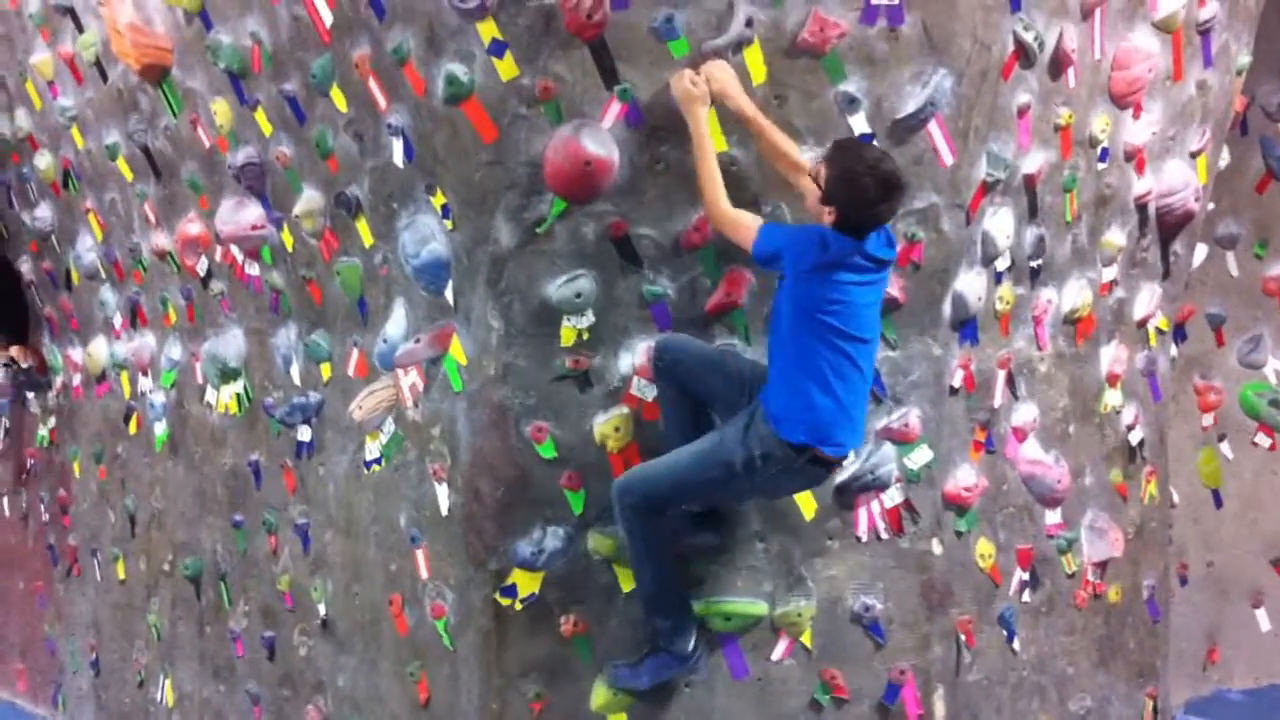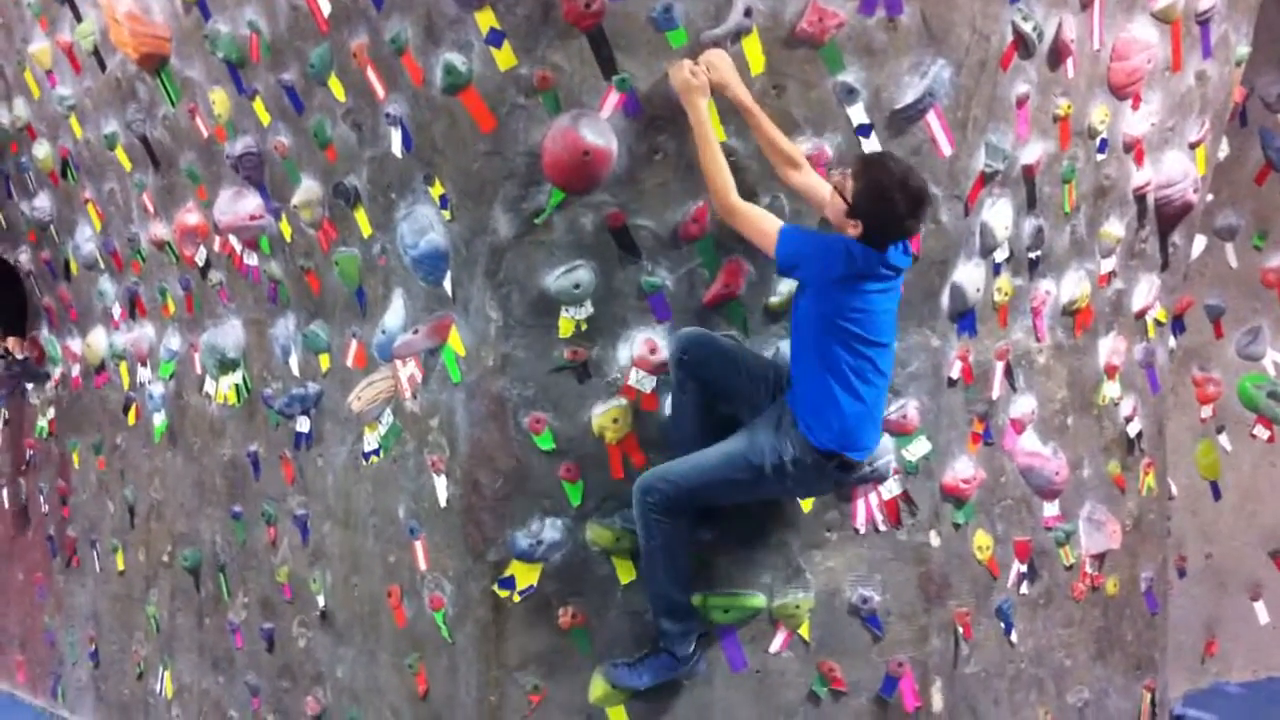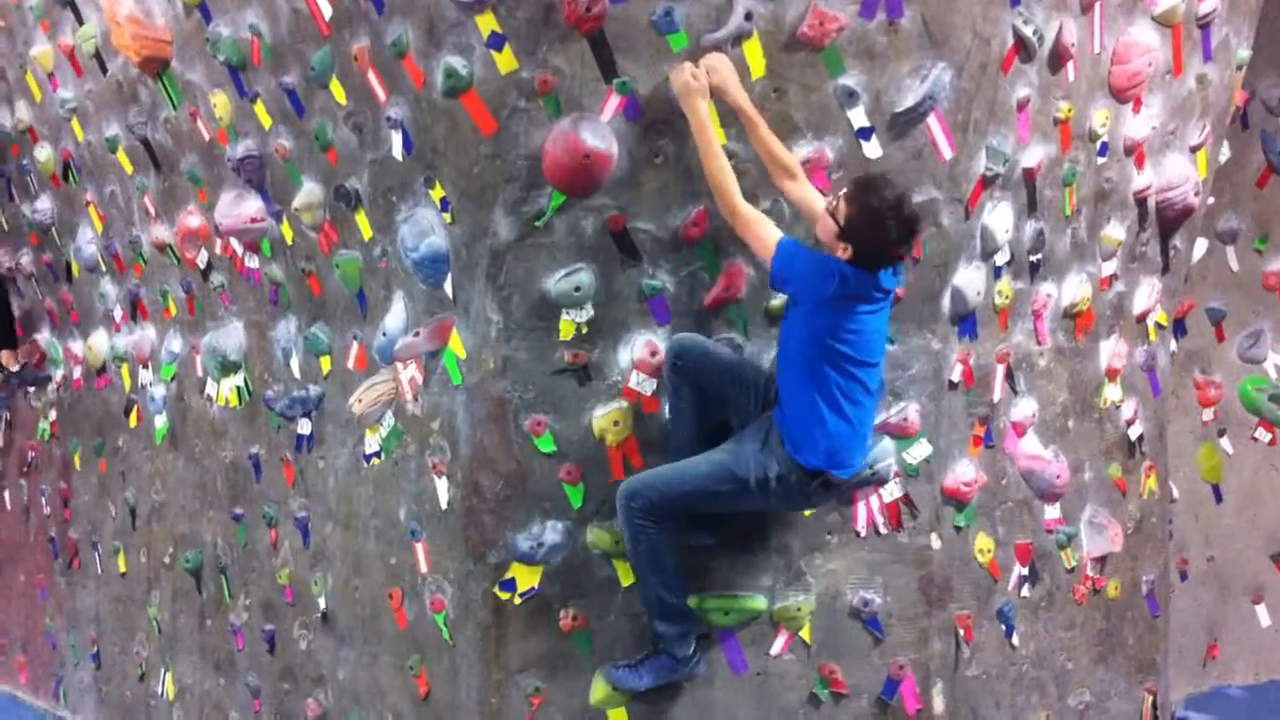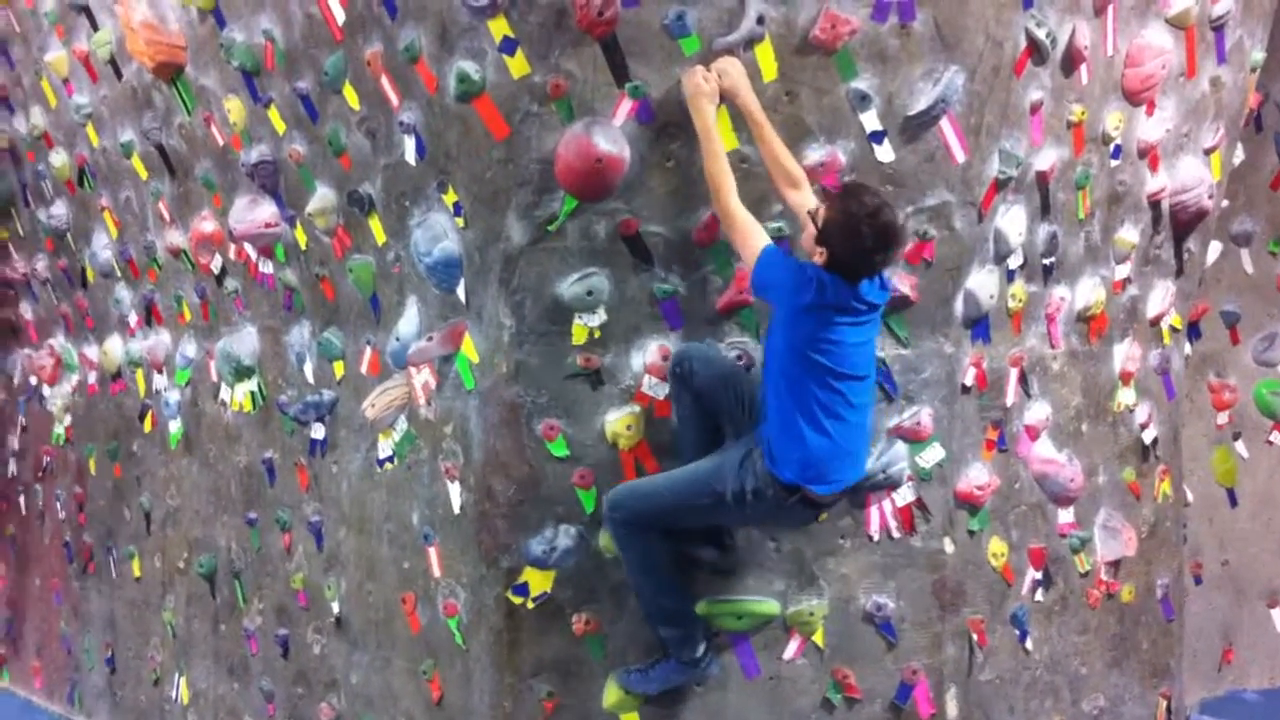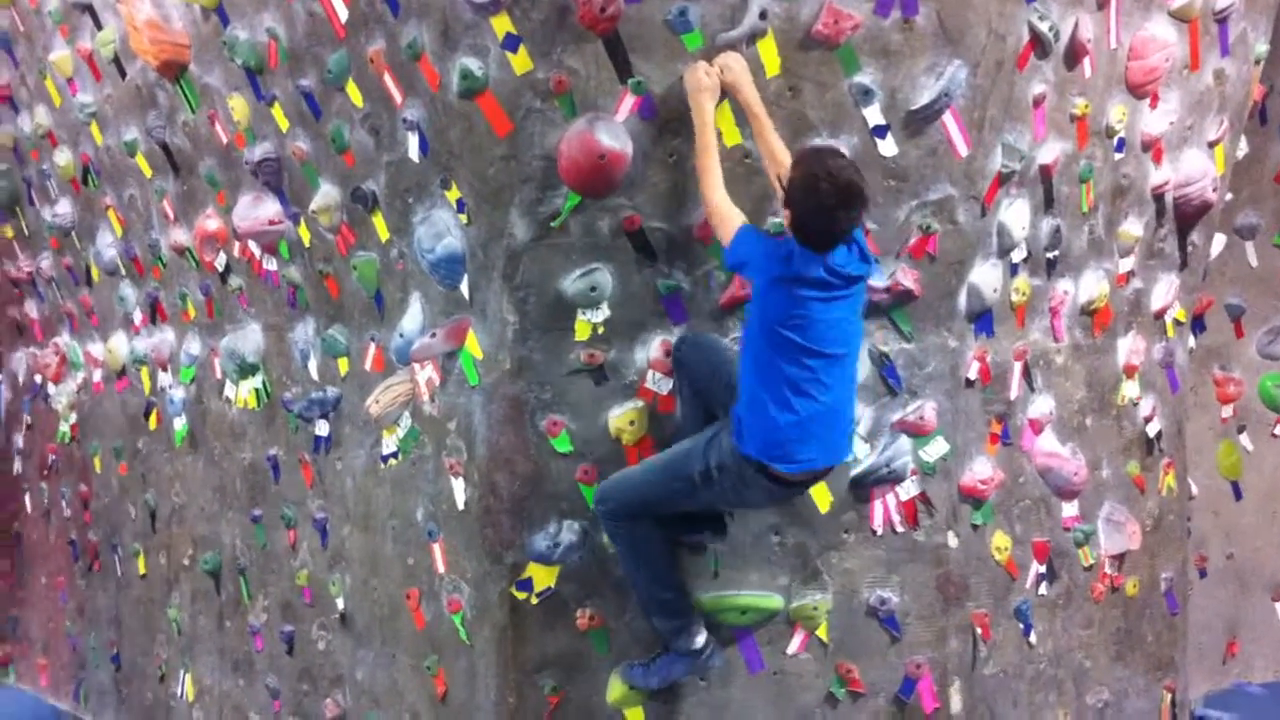
dt=0.3s
person 1, frame 1
left shoulder: (815, 250)
right shoulder: (872, 235)
left elbow: (719, 213)
right elbow: (793, 168)
left wrist: (696, 115)
right wrist: (737, 102)
left hip: (792, 444)
right hip: (791, 406)
left knee: (632, 494)
right knee: (670, 354)
left ankle: (676, 644)
right ankle: (693, 494)
person 1, frame 2
left shoulder: (840, 259)
right shoulder: (885, 240)
left elbow: (729, 206)
right elbow: (794, 167)
left wrist: (697, 105)
right wrist: (737, 94)
left hip: (817, 447)
right hip: (808, 406)
left knee: (654, 493)
right knee: (690, 348)
left ankle: (677, 646)
right ankle: (702, 488)
person 1, frame 3
left shoulder: (829, 279)
right shoulder: (869, 262)
left elbow: (735, 208)
right elbow: (791, 179)
left wrist: (696, 107)
right wrist: (736, 96)
left hip: (803, 464)
right hip: (799, 419)
left knee: (637, 500)
right knee: (685, 353)
left ankle: (677, 648)
right ankle: (696, 491)
person 1, frame 4
left shoulder: (806, 290)
right shoulder: (866, 275)
left elbow: (730, 209)
right elbow: (794, 186)
left wrist: (703, 110)
right wrist: (745, 100)
left hip: (790, 482)
right hip: (820, 456)
left knee: (623, 509)
right knee: (690, 363)
left ankle: (686, 652)
right ankle: (701, 516)
person 1, frame 5
left shoulder: (777, 264)
right shoulder: (855, 249)
left elbow: (714, 198)
right elbow: (796, 182)
left wrist: (703, 105)
right wrist: (748, 95)
left hip: (767, 465)
right hip: (824, 453)
left knee: (615, 504)
right knee: (692, 348)
left ankle: (687, 643)
right ankle: (699, 506)
